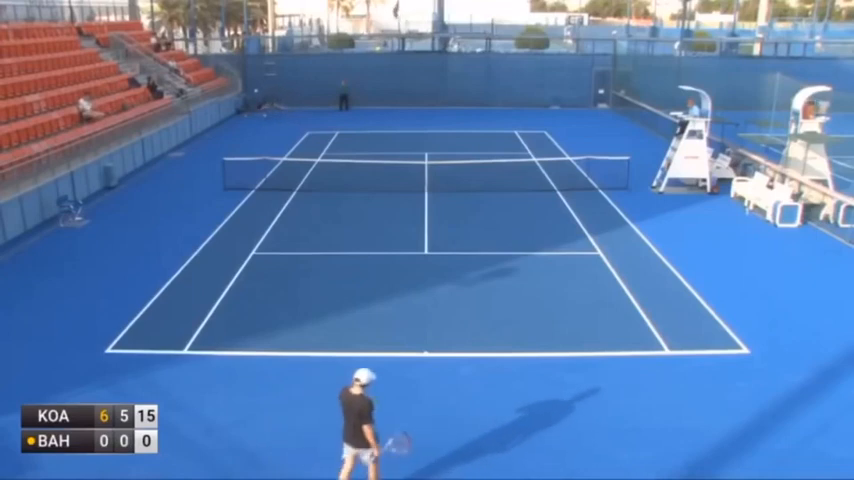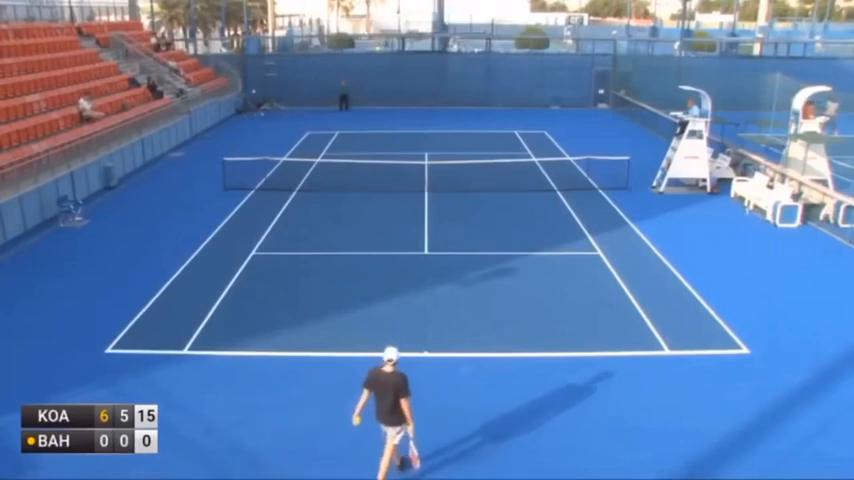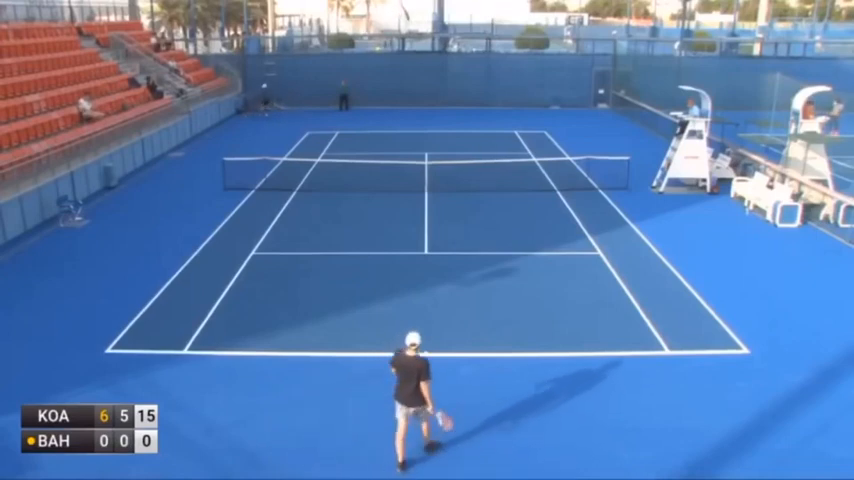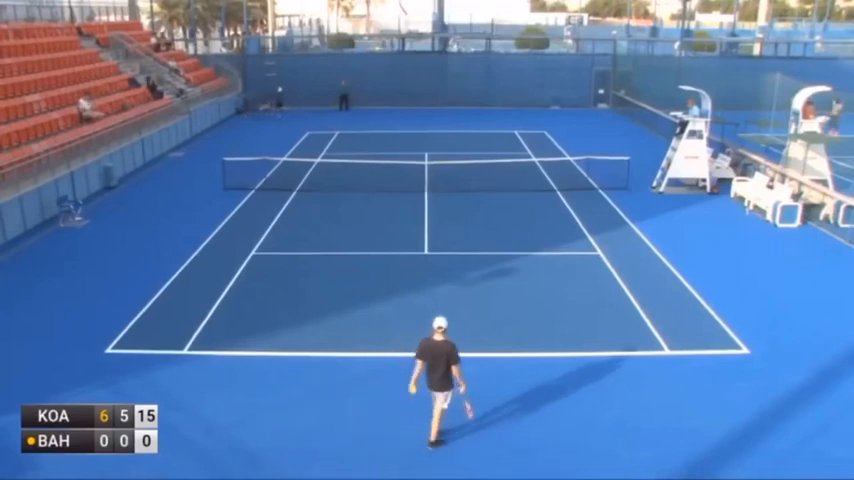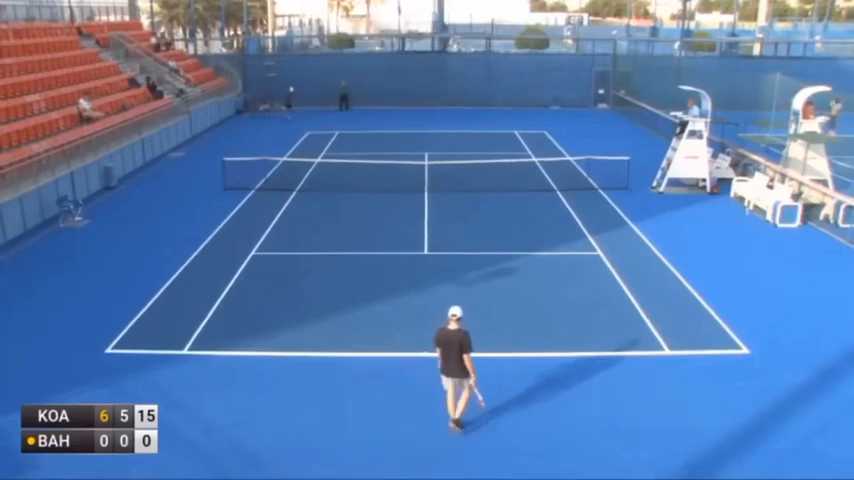
dt=0.5s
person 1, frame 1
left shoulder: (344, 392)
right shoulder: (365, 403)
right elbow: (367, 428)
right wrist: (375, 447)
left hip: (348, 438)
right hip: (364, 442)
left knee: (347, 468)
right knee: (373, 465)
person 1, frame 2
left shoulder: (373, 373)
right shoulder: (401, 378)
left elbow: (366, 394)
right elbow: (405, 402)
left wrist: (357, 412)
right wrist: (411, 422)
left hip: (381, 416)
right hip: (396, 419)
left knee: (391, 441)
right knee: (389, 450)
left ankle: (398, 462)
person 1, frame 3
left shoulder: (398, 355)
right shoulder: (422, 362)
right elbow: (424, 385)
right wrist: (430, 403)
left hip: (401, 398)
right hip: (418, 401)
left knee: (401, 428)
right knee: (425, 420)
left ankle: (401, 461)
right ankle: (428, 445)
person 1, frame 4
left shoulder: (424, 343)
right shoulder: (450, 347)
left elbow: (419, 364)
right elbow: (455, 368)
left wrist: (413, 381)
right wrist: (462, 383)
left hip: (430, 382)
right hip: (444, 385)
left knee: (436, 406)
right knee: (438, 412)
left ankle: (435, 431)
right ankle: (433, 440)
person 1, frame 5
left shoulder: (440, 332)
right shoulder: (463, 335)
right elbow: (466, 357)
right wrist: (473, 374)
left hip: (446, 371)
right hip: (461, 372)
left knee: (450, 396)
right knee: (466, 393)
left ankle: (455, 420)
right ankle: (455, 420)
